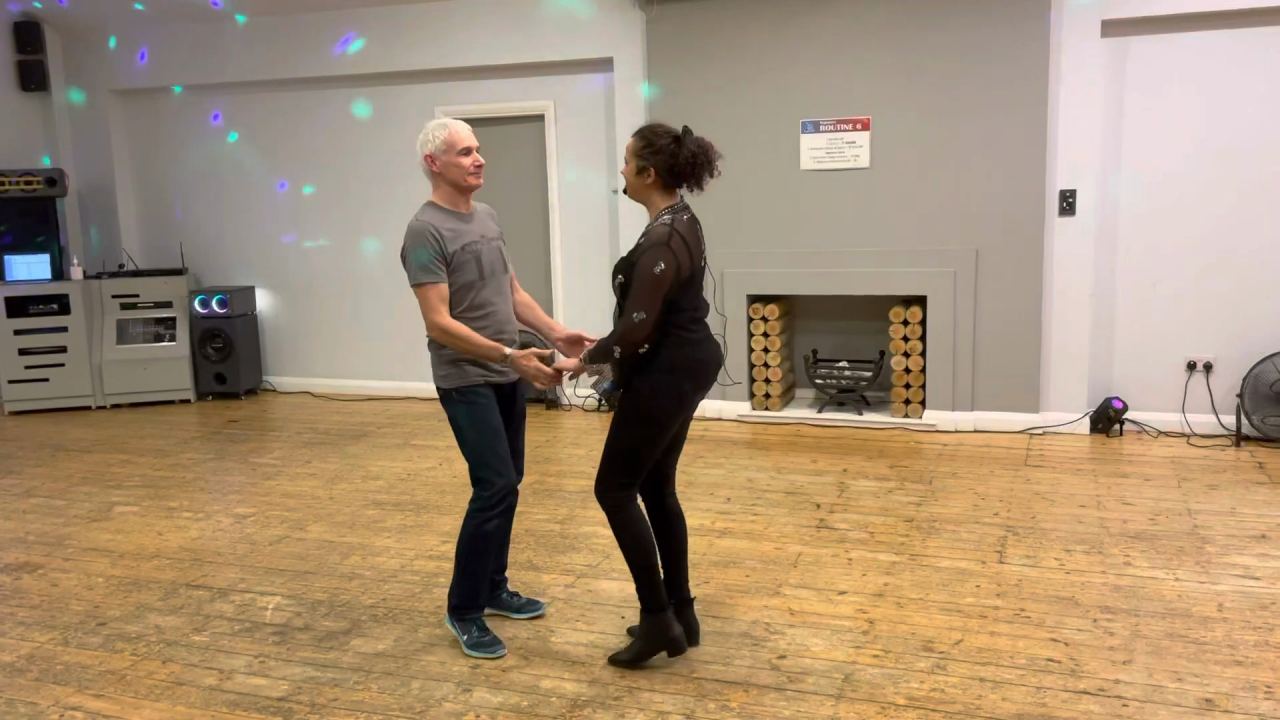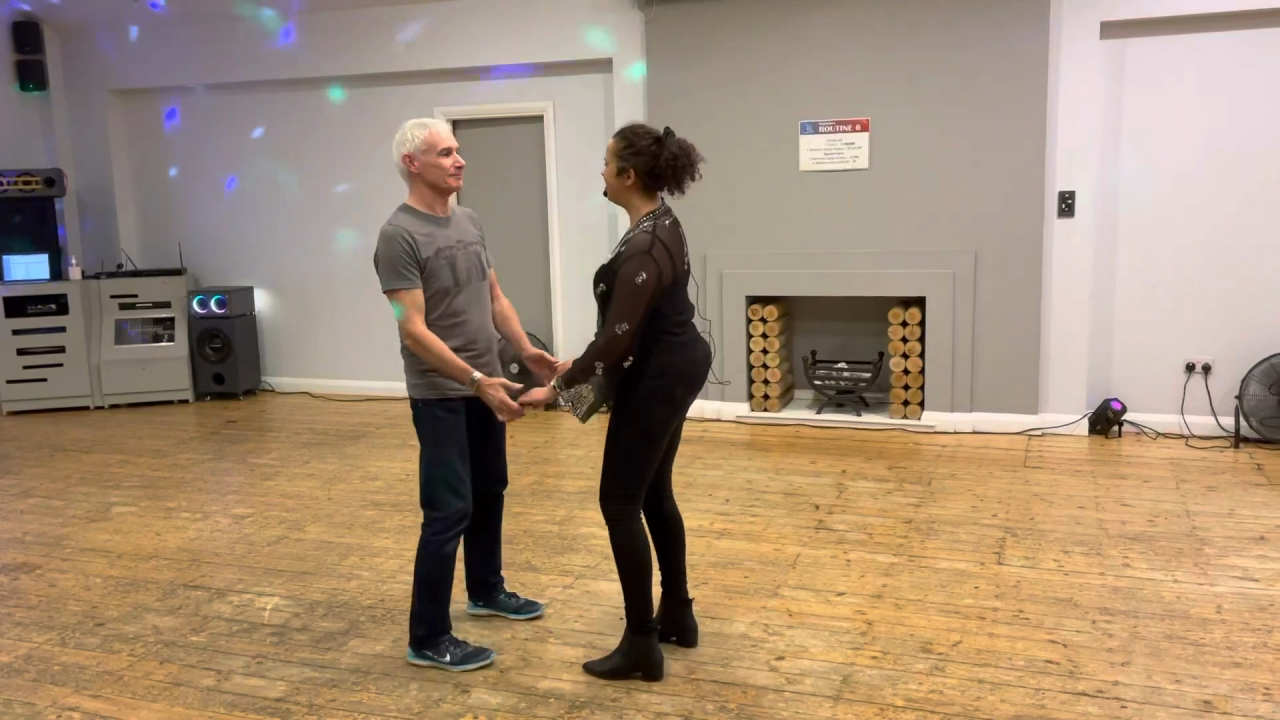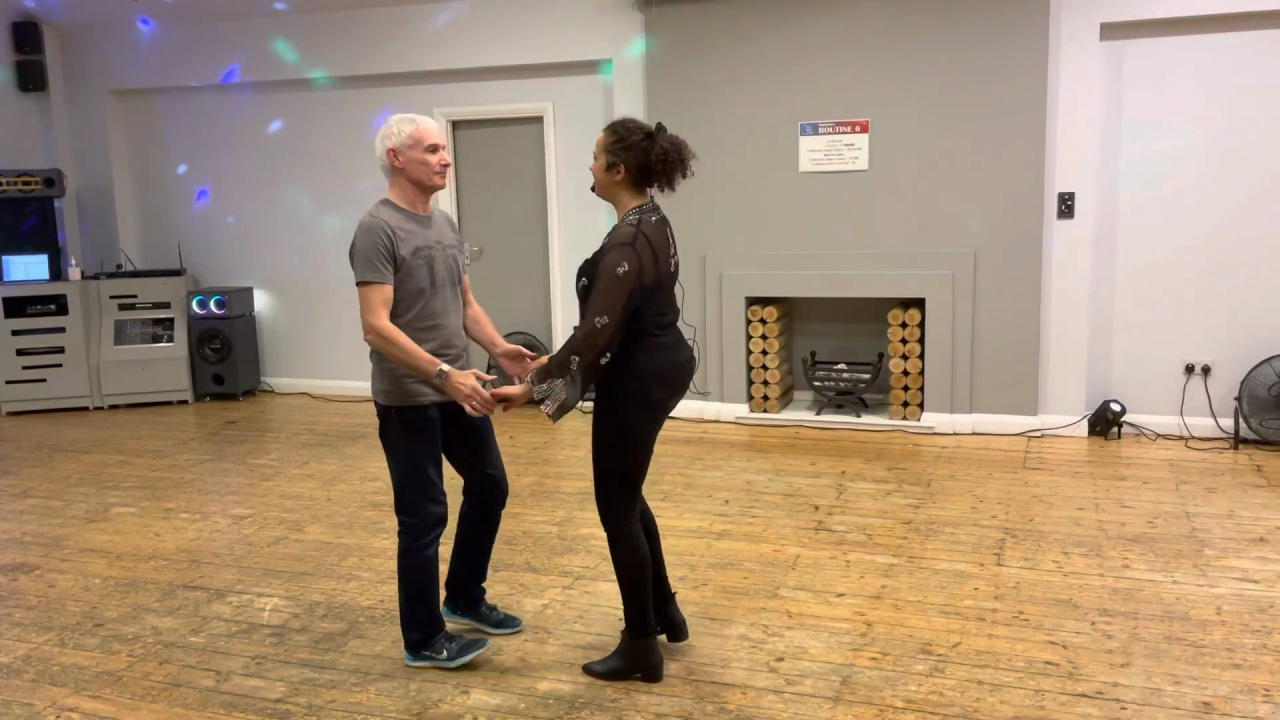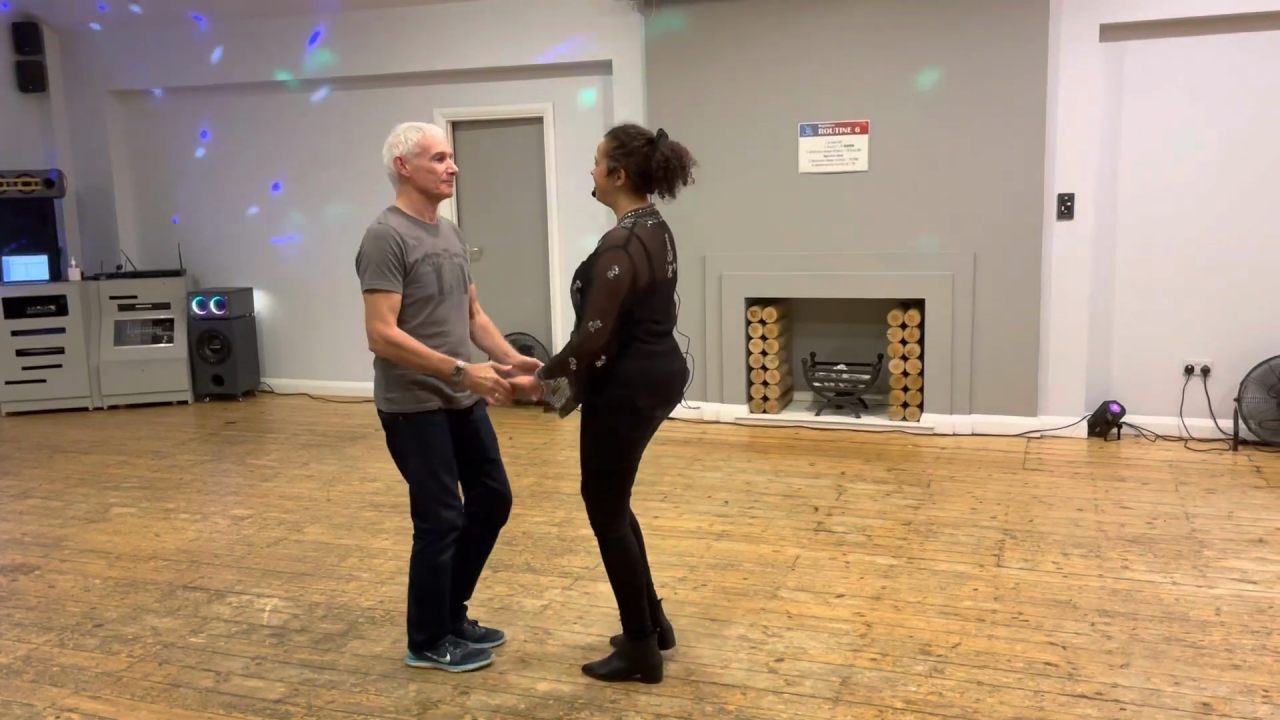
dt=0.4s
person 1, frame 1
left shoulder: (661, 239)
right shoulder: (682, 222)
left elbow: (637, 328)
left wrist: (584, 361)
right wrist: (598, 348)
left hip: (667, 373)
right hip: (688, 363)
left knee: (615, 488)
right knee: (657, 487)
left ankle: (659, 620)
right ankle: (679, 614)
person 1, frame 2
left shoulder: (642, 247)
right shoulder: (661, 224)
left elbow: (618, 340)
left wrist: (556, 388)
right wrist: (577, 367)
left hip: (656, 379)
right hip: (677, 367)
left knee: (619, 503)
right knee: (654, 493)
left ankle: (641, 645)
right ankle: (676, 616)
person 1, frame 3
left shoulder: (626, 242)
right shoulder: (653, 223)
left elbow: (596, 333)
left wrist: (532, 386)
right wrist: (557, 361)
left hip: (637, 382)
right hip: (662, 368)
left knee: (616, 509)
right knee: (627, 496)
left ankle: (641, 647)
right ankle: (664, 612)
person 1, frame 4
left shoulder: (620, 243)
right shoulder: (657, 230)
left elbow: (595, 336)
left wrist: (542, 377)
right wrist: (558, 370)
left hip: (628, 387)
right hip: (659, 373)
left knee: (605, 511)
right knee: (608, 500)
left ankle: (640, 648)
right ankle: (650, 621)
person 2, frame 1
left shoulder: (487, 218)
right shoulder: (426, 231)
right elbow: (439, 323)
left wrist: (556, 332)
right wrist: (511, 357)
left hip: (505, 374)
right hip: (466, 379)
left knee: (508, 482)
right knee: (495, 484)
left ankle: (492, 587)
right ankle: (465, 610)
person 2, frame 2
left shoulder: (468, 220)
right shoulder: (399, 236)
left elbow: (494, 298)
right elbow: (414, 331)
left wrist: (525, 349)
right wrist: (477, 381)
left hip: (484, 384)
right hip: (439, 392)
left knee: (490, 490)
right knee: (450, 508)
left ankle: (485, 589)
right ankle: (428, 638)
person 2, frame 3
left shoulder: (446, 224)
right shoulder: (378, 230)
right elbow: (376, 326)
left wrist: (498, 348)
right wrist: (444, 374)
left hip: (454, 388)
right hip: (408, 397)
left knee: (490, 486)
right knee: (424, 515)
left ankle: (465, 599)
right ankle: (424, 640)
person 2, frame 4
left shoulder: (450, 233)
right shoulder: (386, 237)
right elbow: (381, 334)
left wrist: (510, 358)
right wrist: (463, 371)
left hip: (464, 400)
right hip: (414, 405)
left knee: (493, 501)
right knee: (440, 520)
left ankle: (451, 616)
right ankle: (428, 642)
